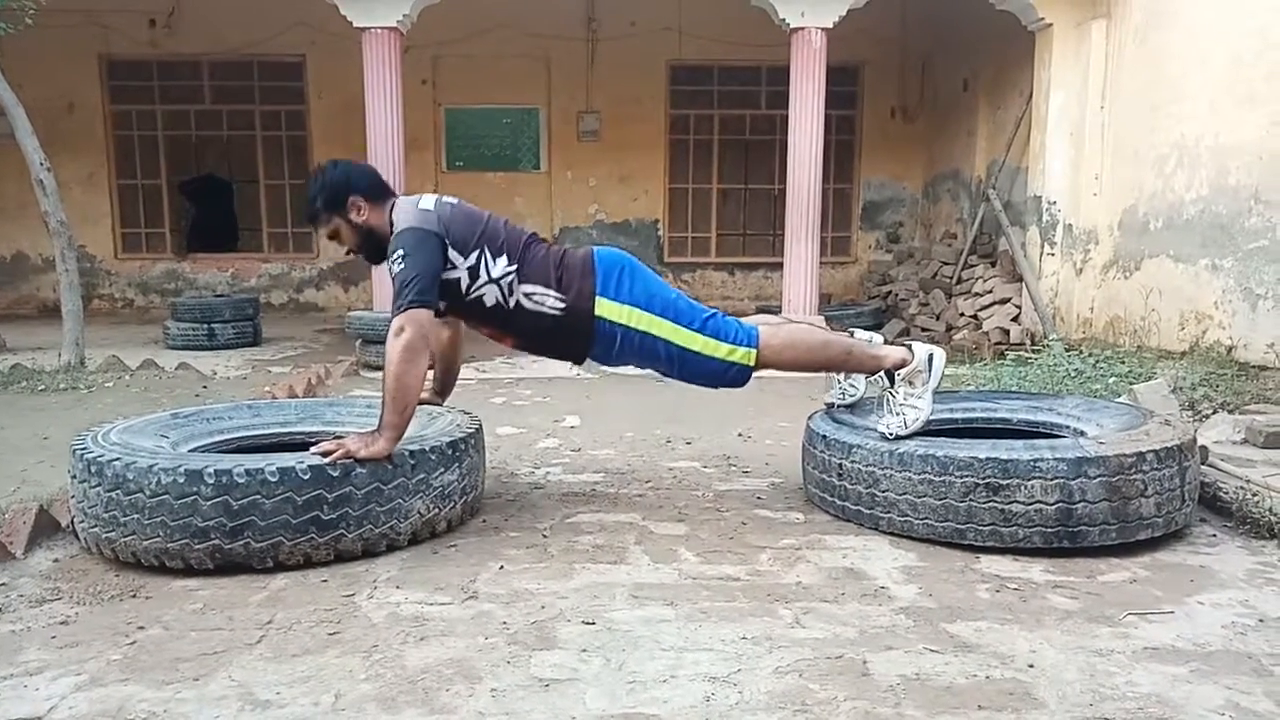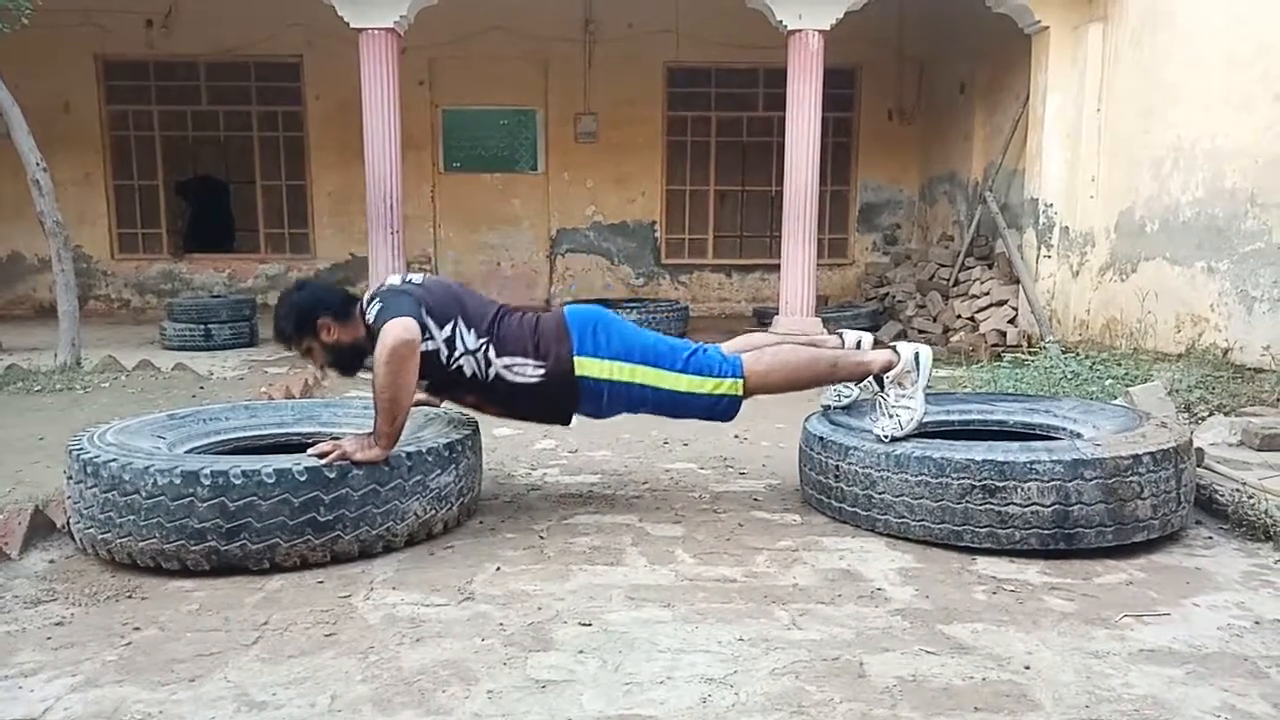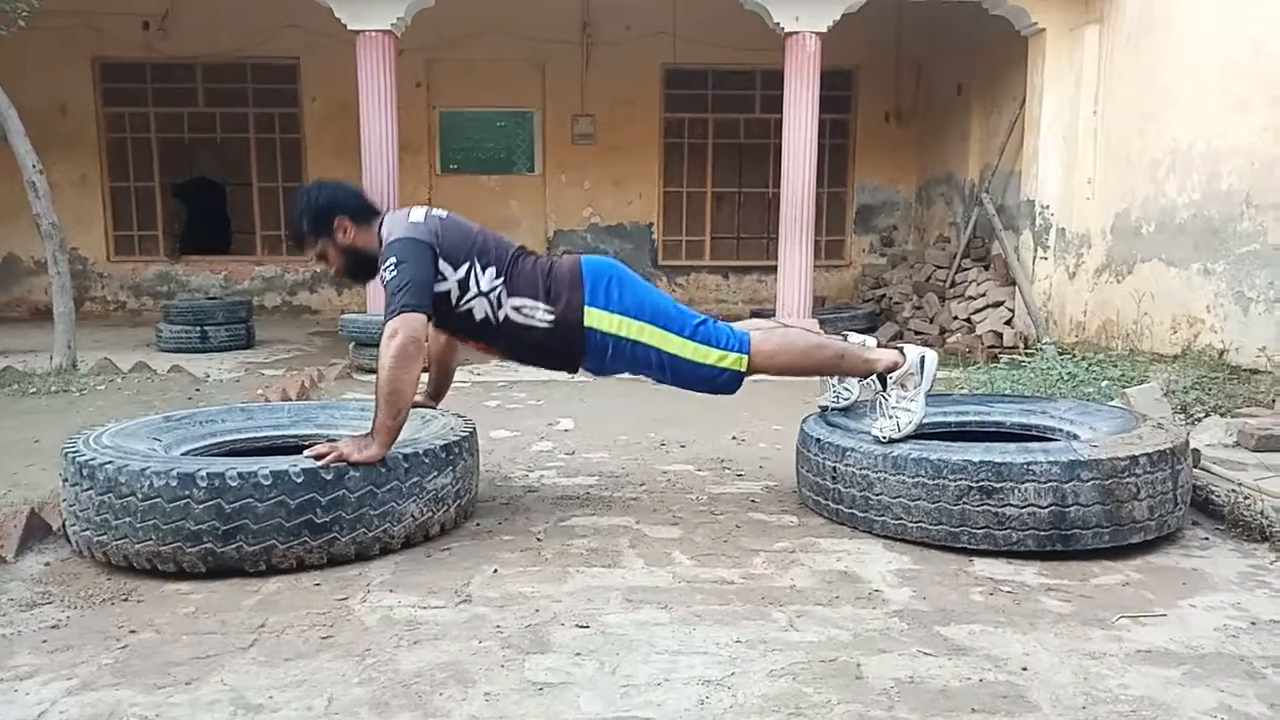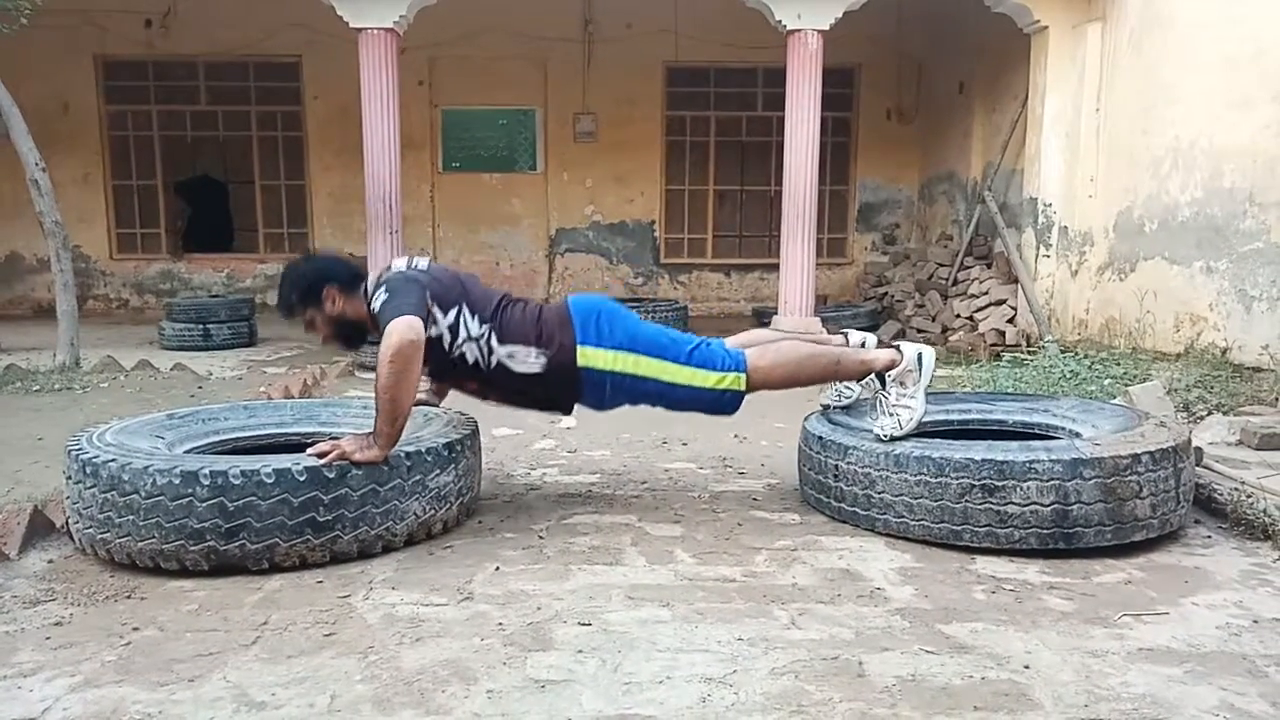
dt=0.5s
person 1, frame 1
left shoulder: (408, 233)
right shoulder: (424, 221)
left elbow: (410, 331)
right elbow: (450, 311)
left wrist: (386, 437)
right wrist: (439, 393)
left hip: (600, 302)
right hip: (595, 295)
left knee: (750, 347)
right knee: (735, 334)
left ankle: (902, 359)
right ankle: (859, 345)
person 1, frame 2
left shoulder: (382, 306)
right shoulder: (404, 296)
left elbow: (400, 343)
left wrist: (380, 441)
right wrist: (431, 392)
left hip: (580, 358)
right hip: (574, 340)
left knee: (736, 376)
right knee: (723, 359)
left ankle: (890, 361)
right ankle: (844, 344)
person 1, frame 3
left shoulder: (399, 246)
right shoulder: (416, 235)
left elbow: (405, 335)
right elbow: (445, 321)
left wrist: (378, 441)
right wrist: (432, 398)
left hip: (593, 310)
right hip: (586, 303)
left knee: (743, 353)
right knee: (729, 338)
left ankle: (895, 363)
right ankle: (857, 364)
person 1, frame 4
left shoulder: (388, 290)
right shoulder: (409, 288)
left elbow: (405, 341)
left wrist: (380, 441)
right wrist: (429, 397)
left hip: (583, 347)
right hip: (577, 333)
left knee: (739, 371)
right knee: (725, 355)
left ankle: (893, 361)
right ankle: (850, 345)
